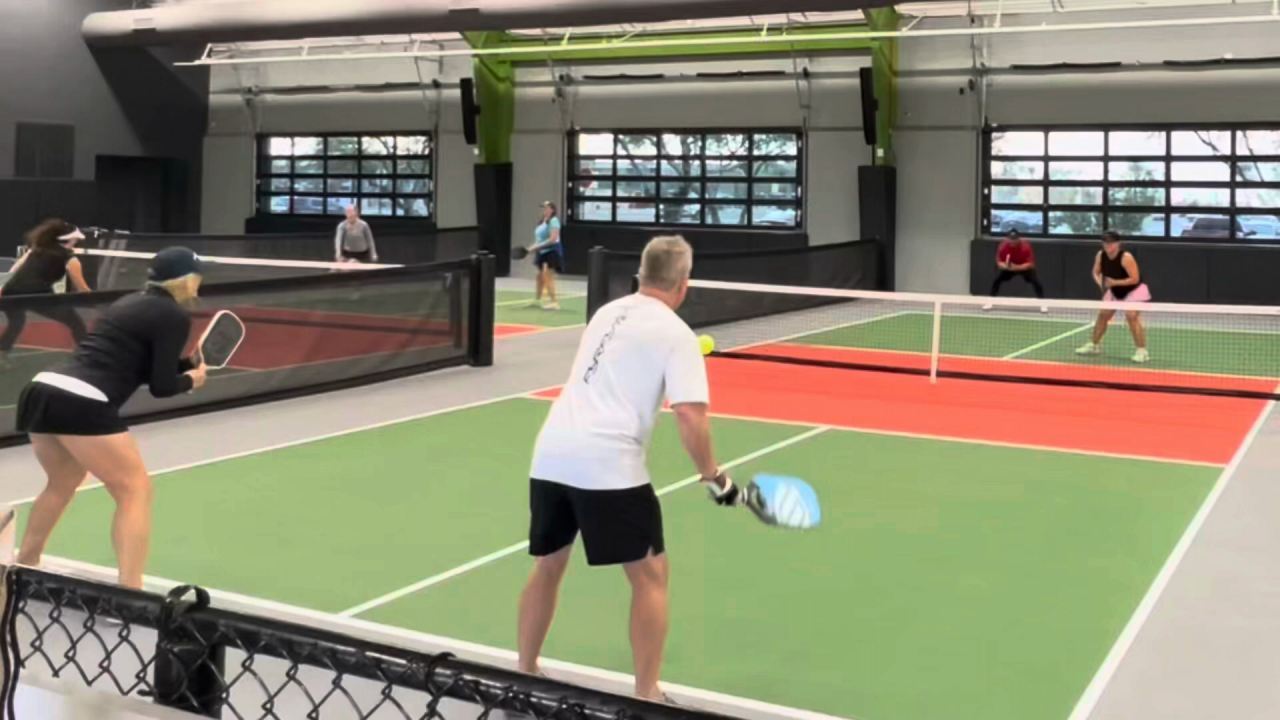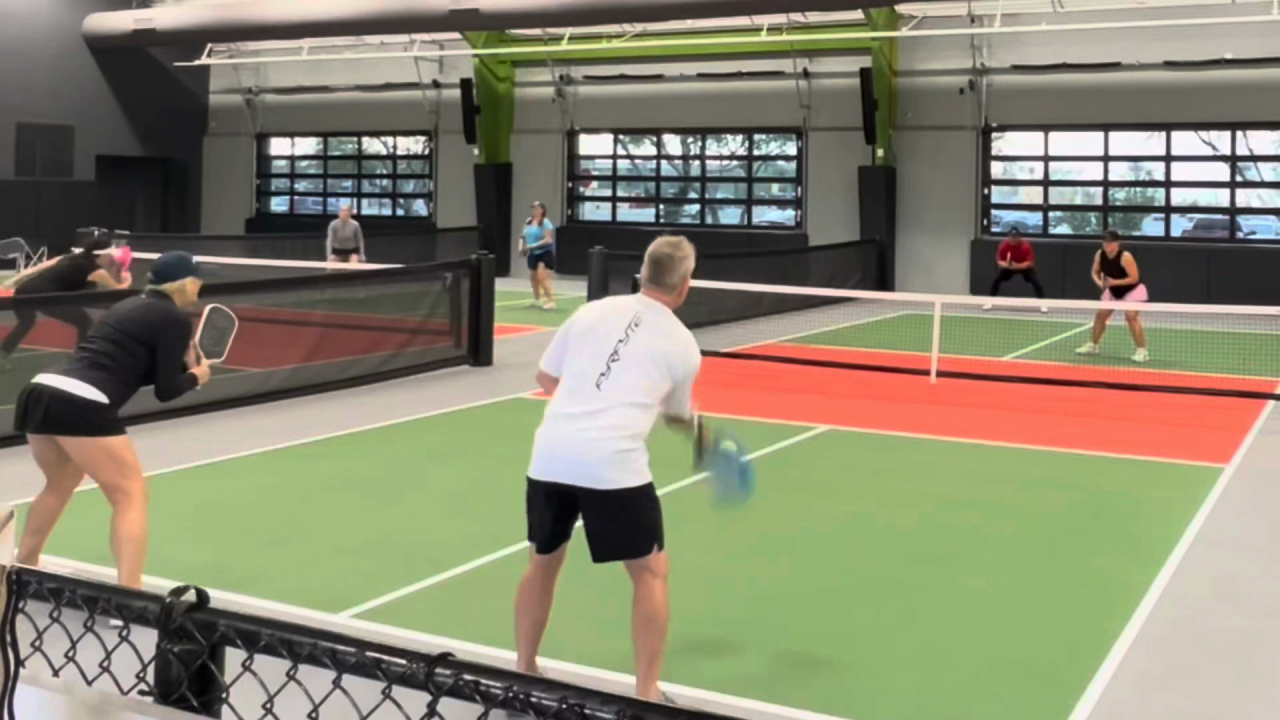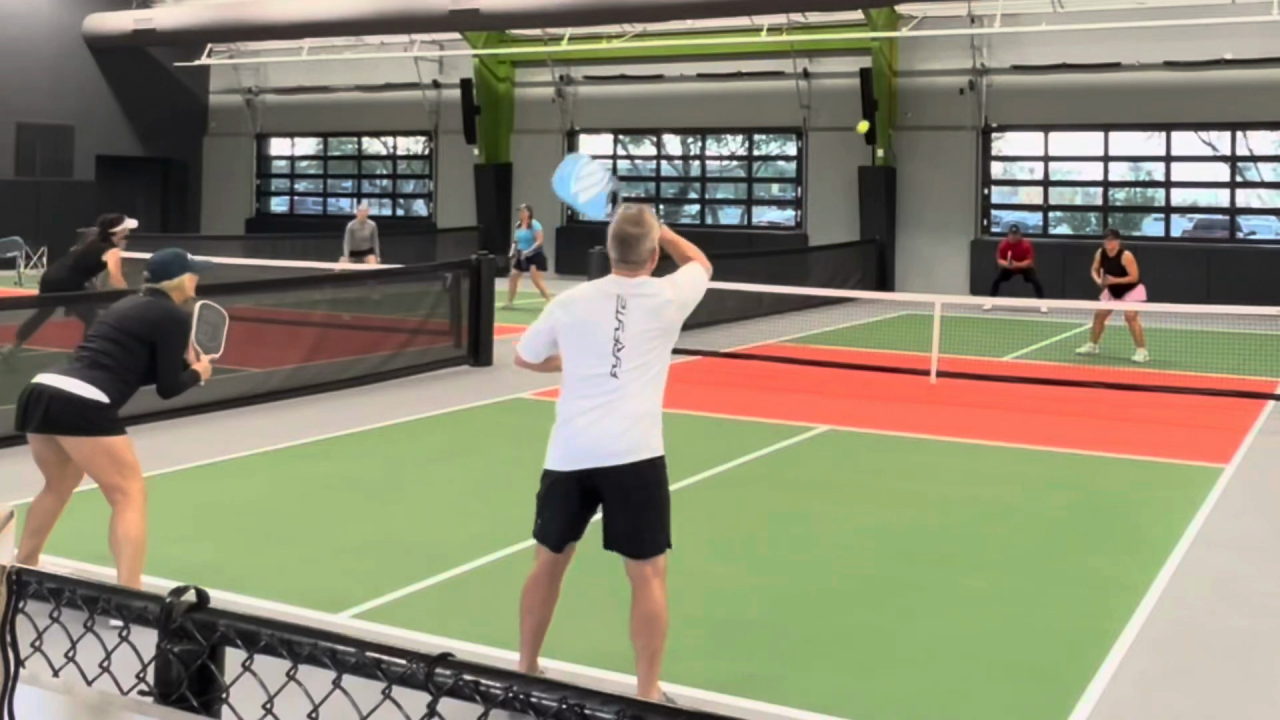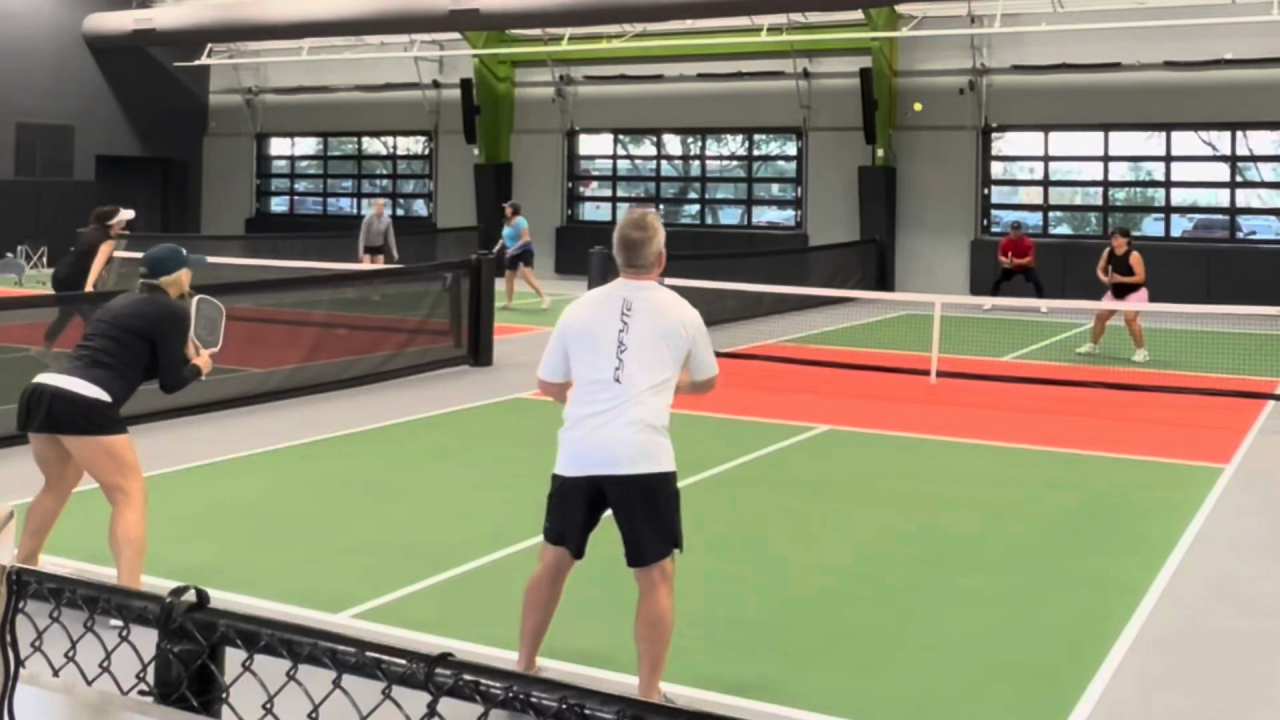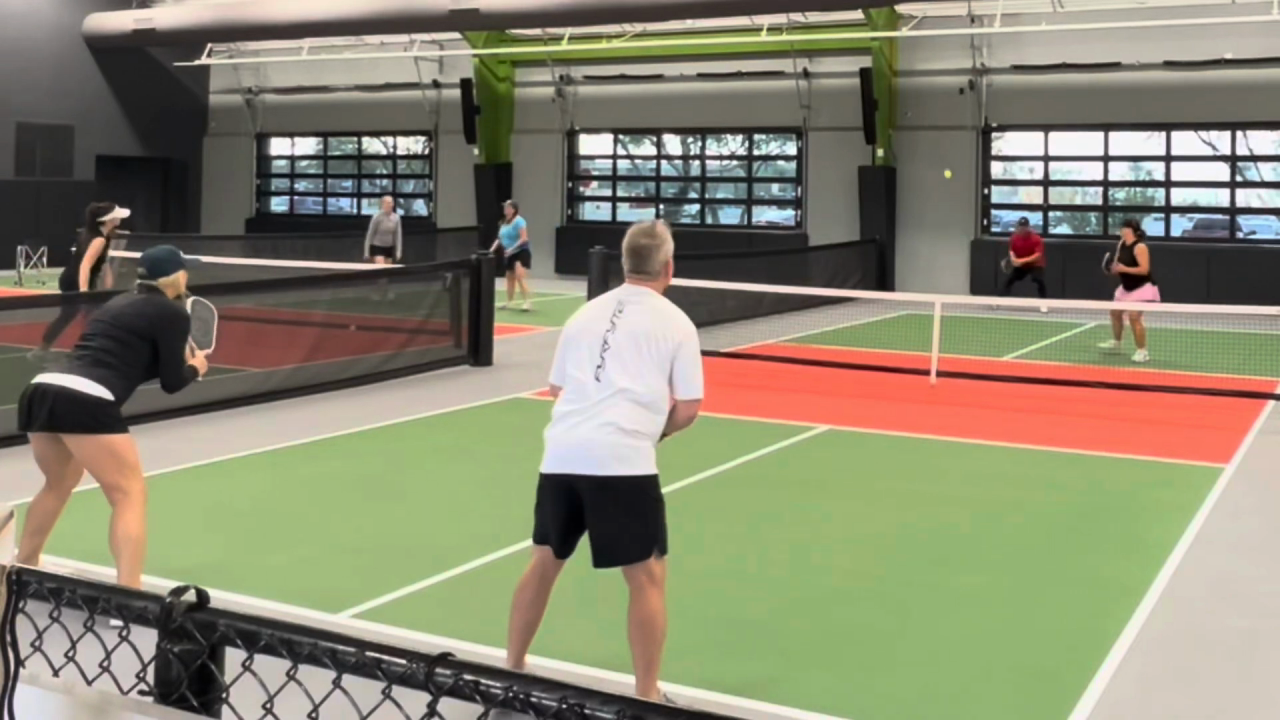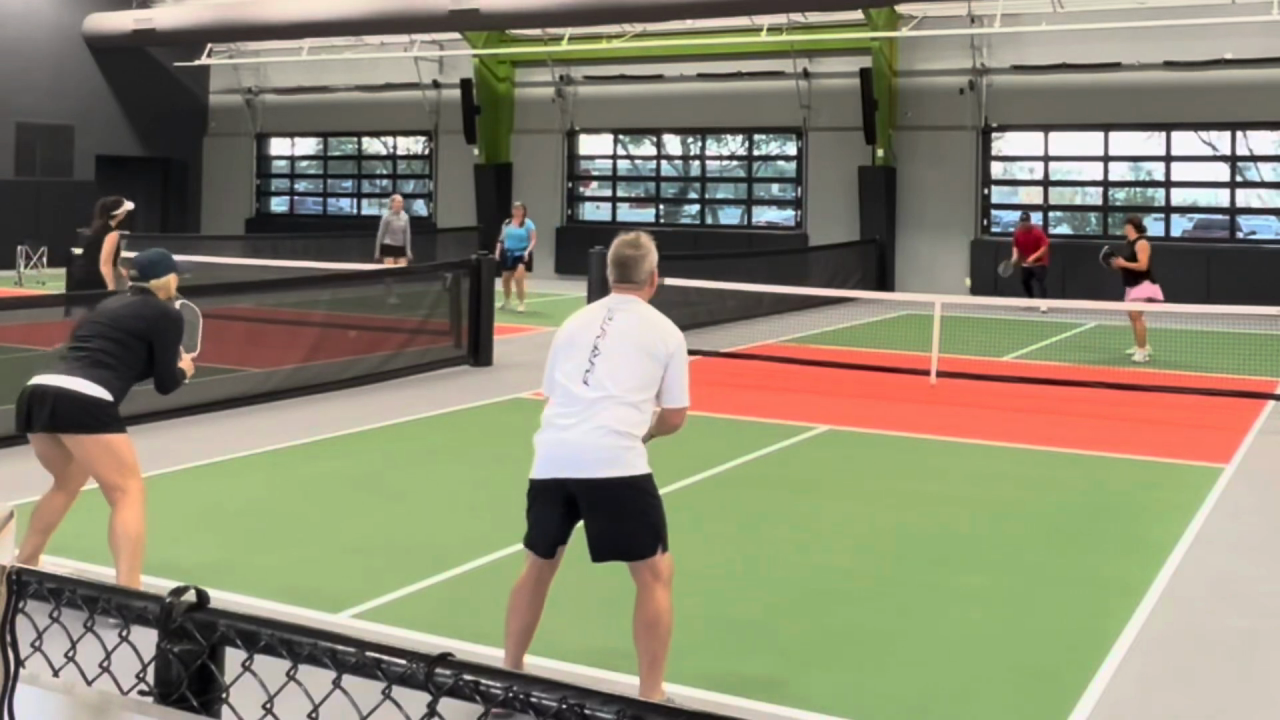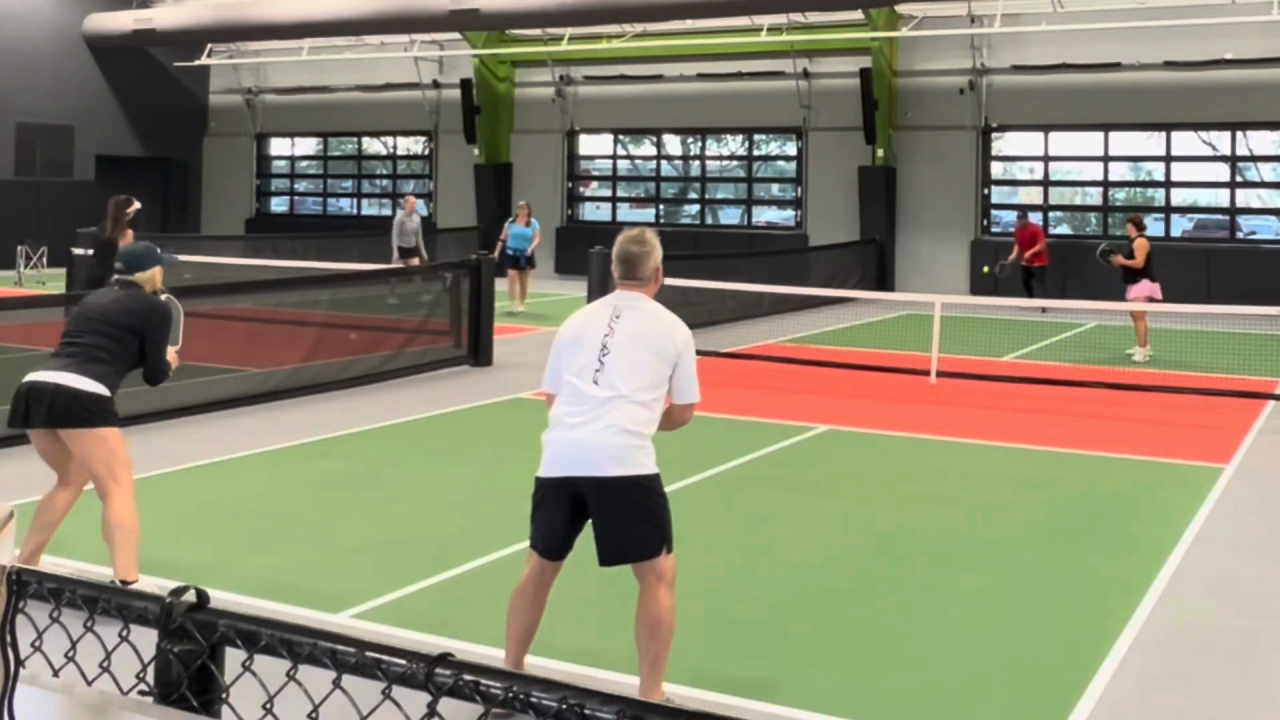
dt=0.3s
person 1, frame 1
left shoulder: (607, 313)
right shoulder: (677, 334)
right elbow: (690, 415)
right wrist: (713, 476)
left hip: (549, 457)
right hip: (607, 465)
left knee: (547, 566)
right knee: (650, 577)
left ankle: (524, 676)
right ankle: (646, 697)
person 1, frame 2
left shoulder: (592, 311)
right shoulder: (683, 347)
left elbow: (546, 380)
right elbow: (677, 416)
right wrist: (671, 415)
left hip: (548, 457)
right hip: (612, 466)
left knee: (543, 563)
right knee: (651, 574)
left ankle: (523, 675)
right ankle: (646, 697)
person 1, frame 3
left shoulder: (570, 301)
right shoulder: (670, 297)
left elbow: (526, 358)
right elbow: (701, 264)
right wrist: (659, 230)
left hip: (569, 452)
right hip: (634, 453)
left knee: (549, 562)
right knee: (648, 575)
left ankle: (525, 673)
right ankle: (648, 696)
person 1, frame 4
left shoulder: (578, 310)
right shoulder: (681, 313)
left elbow: (549, 386)
right elbow: (706, 382)
left hip: (578, 457)
right hip: (643, 460)
left knee: (553, 563)
right knee: (656, 578)
left ankle: (524, 671)
right ankle: (649, 698)
person 1, frame 5
left shoulder: (586, 314)
right shoulder: (676, 324)
right elbow: (687, 410)
left hip: (561, 455)
right hip: (622, 462)
left knee: (544, 561)
right knee: (647, 577)
left ankle: (511, 673)
right ankle: (646, 699)
person 1, frame 6
left shoulder: (574, 323)
right shoulder: (665, 332)
right elbow: (673, 418)
left hip: (552, 459)
right hip: (616, 464)
left knee: (540, 565)
right knee: (654, 575)
left ankle: (509, 677)
right ankle: (651, 697)
person 1, frame 7
left shoulder: (577, 320)
right shoulder: (673, 329)
right elbow: (682, 413)
left hip: (560, 459)
right hip: (624, 463)
left knee: (540, 566)
right knee: (658, 576)
right ankle: (651, 699)
person 2, frame 1
left shoulder: (132, 302)
right shoulder: (174, 315)
right elbow: (161, 387)
left wrist: (188, 363)
right wrist: (191, 379)
left hip: (41, 391)
right hip: (82, 404)
left knee: (64, 482)
right knee: (135, 491)
person 2, frame 2
left shoulder: (131, 306)
right shoulder: (175, 320)
right elbow: (165, 391)
left wrist: (183, 364)
right wrist: (196, 376)
left hip: (38, 392)
right hip: (81, 405)
left knee: (61, 484)
right knee: (130, 494)
person 2, frame 3
left shoulder: (129, 304)
right shoulder: (174, 316)
right elbow: (167, 388)
left wrist: (183, 361)
right wrist: (198, 372)
left hip: (39, 392)
right hip: (82, 404)
left knee: (61, 483)
right knee: (130, 494)
person 2, frame 4
left shoulder: (124, 302)
right shoulder: (172, 312)
right elbow: (170, 383)
left wrist: (183, 356)
right wrist: (198, 366)
left hip: (40, 392)
right hip: (84, 404)
left knee: (59, 484)
right knee: (130, 494)
person 2, frame 5
left shoulder: (120, 302)
right shoulder: (172, 313)
right elbow: (171, 383)
left wrist: (177, 358)
right wrist: (195, 367)
left hip: (40, 391)
right hip: (85, 402)
left knee: (60, 483)
right knee: (129, 494)
person 2, frame 6
left shoulder: (110, 304)
right shoulder: (166, 315)
right elbow: (165, 384)
left wrist: (165, 361)
right wrist: (184, 370)
left hip: (37, 392)
right hip: (83, 402)
left knee: (68, 482)
right knee: (128, 493)
left ankle: (22, 570)
person 2, frame 7
left shoulder: (95, 297)
right shoulder: (155, 309)
right elbow: (154, 376)
left wrist: (152, 355)
right wrist: (169, 362)
left hip: (34, 389)
right hip: (81, 396)
left knee: (74, 477)
right knee: (118, 488)
left ankle: (23, 569)
right ankle: (126, 584)
